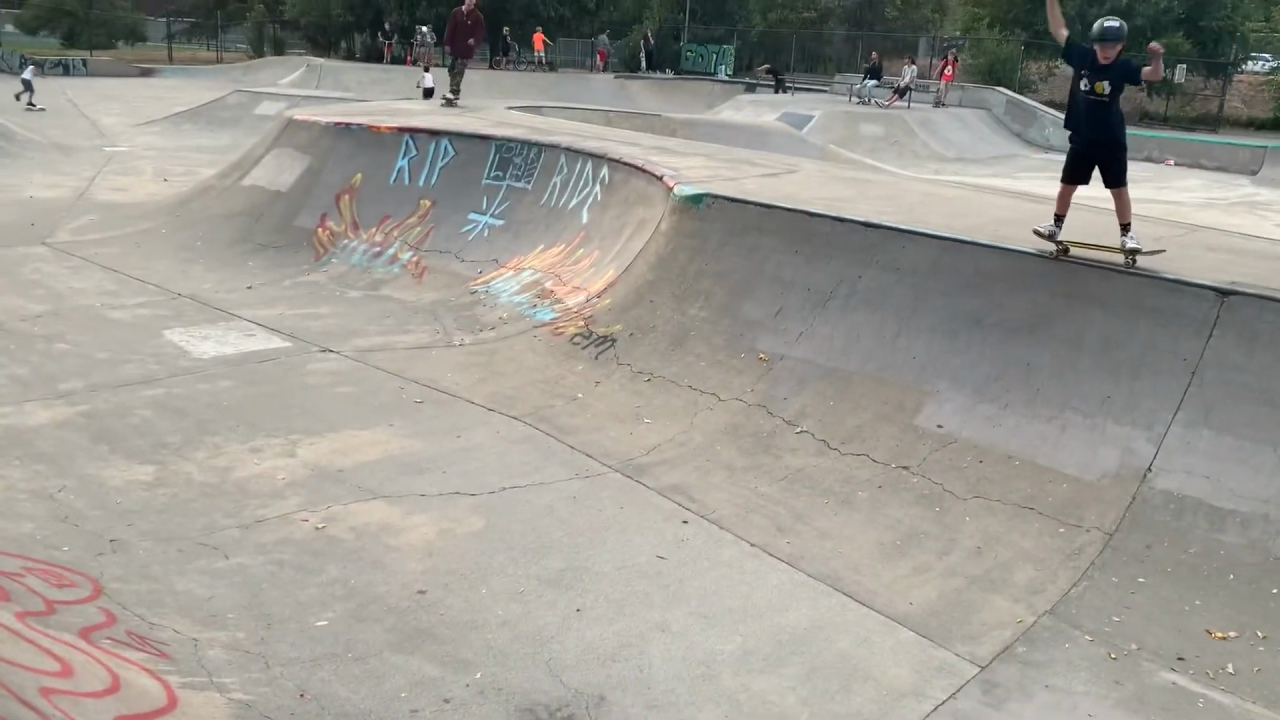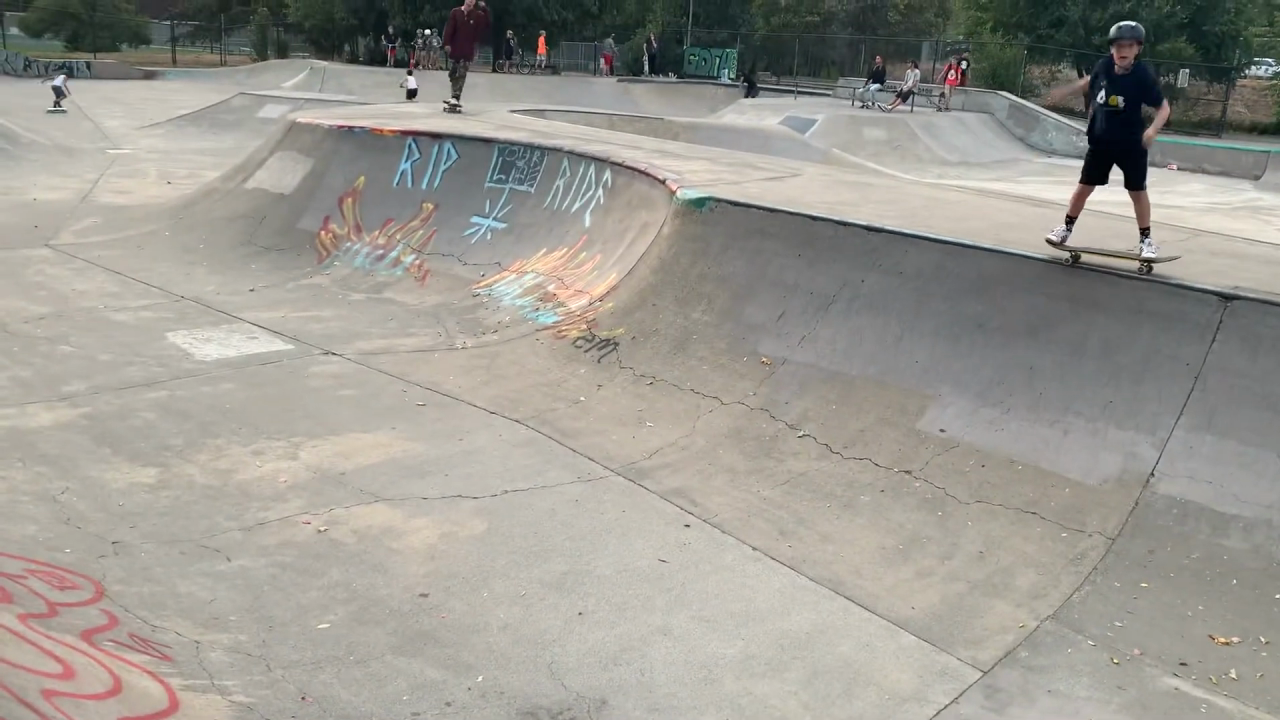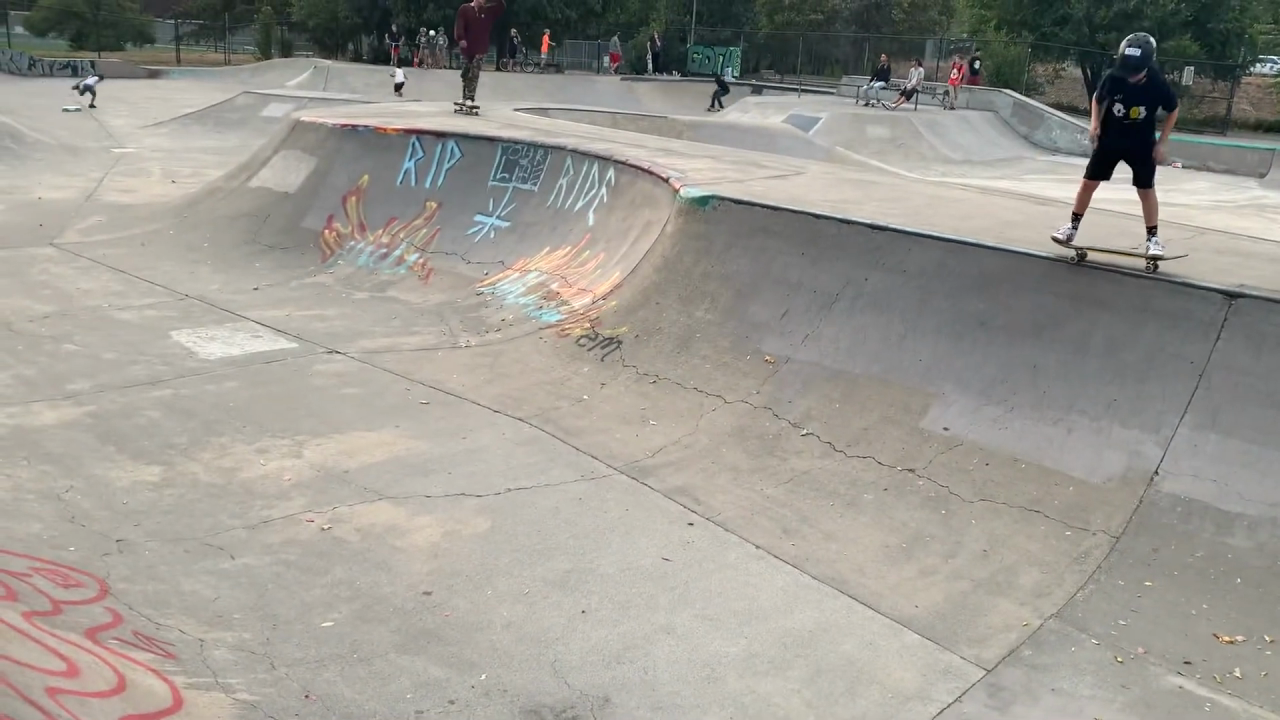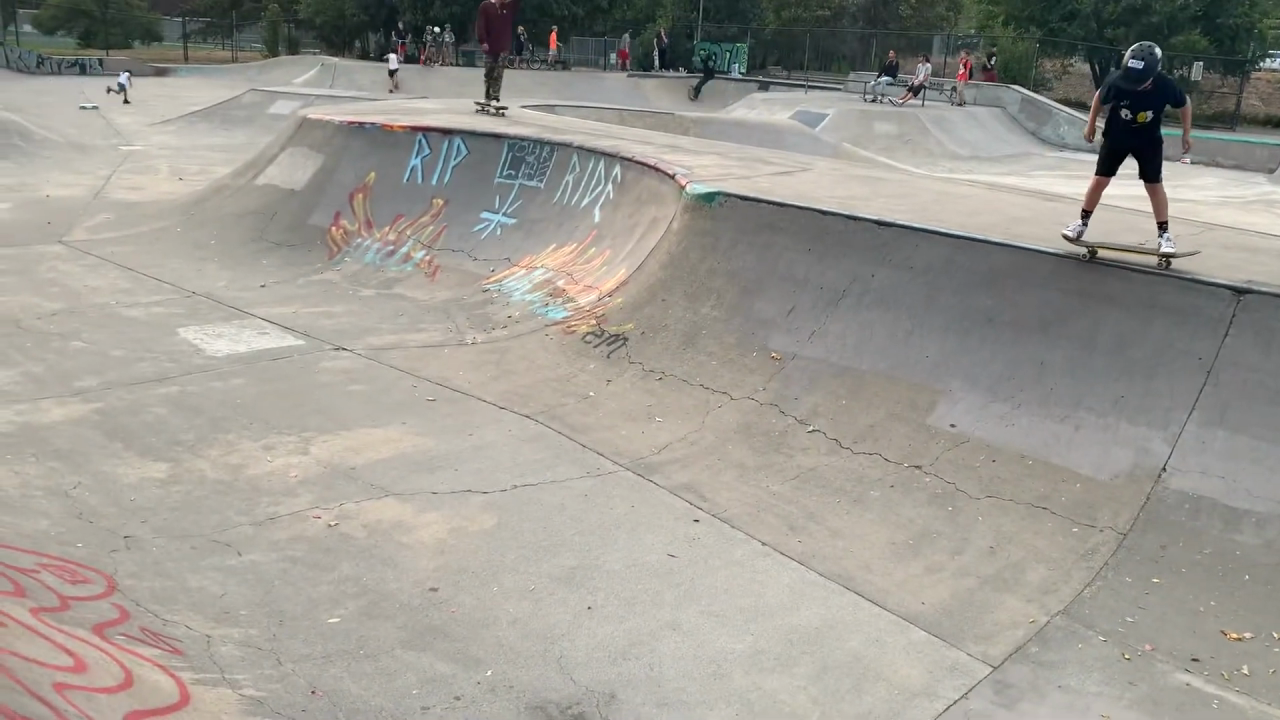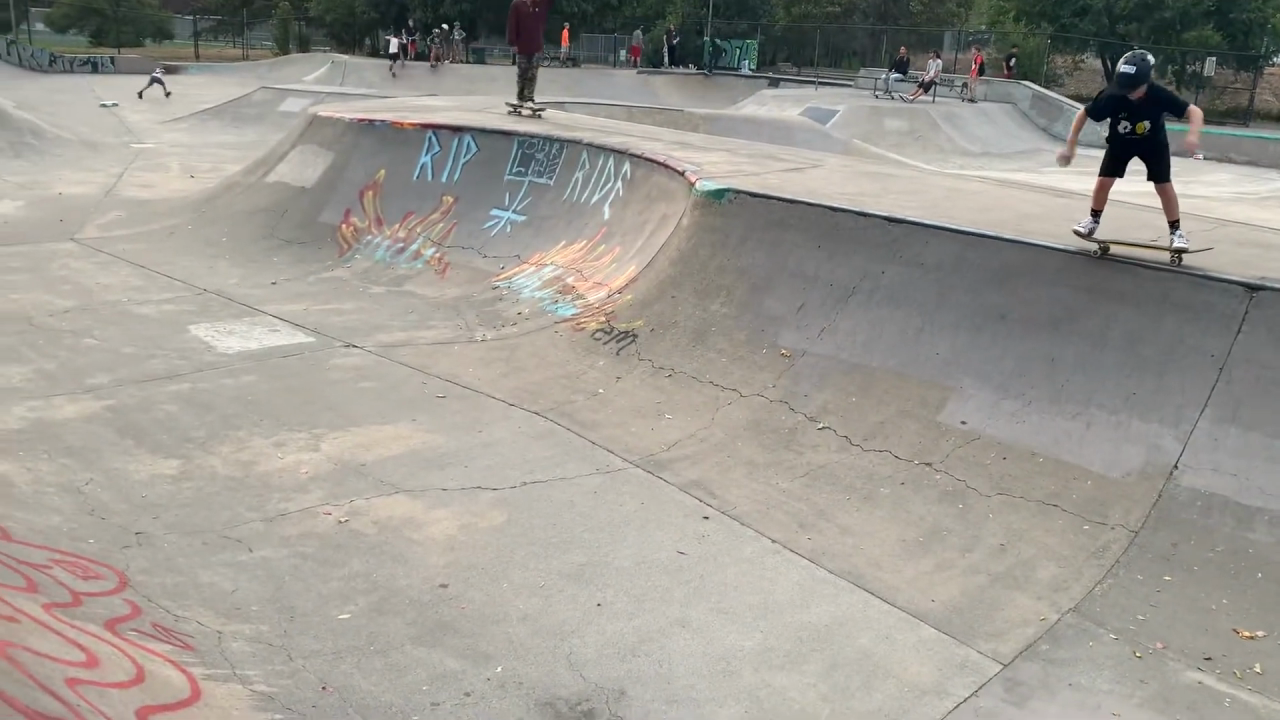
dt=0.3s
person 1, frame 1
left shoulder: (1124, 67)
right shoulder: (1081, 56)
left elbow: (1155, 75)
right elbow: (1058, 30)
left wrist: (1157, 58)
left hip: (1112, 140)
right hip: (1081, 139)
left knee: (1118, 189)
right knee: (1067, 186)
left ankle: (1126, 234)
right ankle: (1056, 226)
person 1, frame 2
left shoulder: (1143, 76)
right shoulder: (1103, 68)
left elbow: (1163, 107)
left wrist: (1153, 129)
right wrist: (1066, 90)
left hip: (1132, 143)
right hip: (1100, 140)
left knee: (1137, 192)
right knee: (1084, 187)
left ankle: (1145, 240)
right ankle: (1066, 229)
person 1, frame 3
left shoulder: (1158, 84)
right shoulder: (1112, 77)
left elbow: (1173, 111)
right elbow: (1098, 100)
left wrist: (1162, 142)
right wrist: (1095, 125)
left hip: (1142, 144)
right hip: (1109, 140)
left knee: (1146, 189)
right knee: (1088, 182)
left ankle: (1152, 238)
right ankle: (1073, 227)
person 1, frame 4
left shoulder: (1165, 86)
right shoulder: (1116, 81)
left elbow: (1184, 104)
right elbow: (1100, 97)
left wrist: (1186, 134)
right wrist: (1091, 124)
left hip: (1148, 140)
right hip: (1115, 136)
left knee: (1154, 185)
right knee: (1100, 180)
left ankle: (1164, 234)
right ankle: (1082, 223)
person 1, frame 5
left shoulder: (1159, 95)
right shoulder: (1112, 97)
left elbow: (1194, 111)
right elbow: (1083, 113)
left wrist: (1193, 135)
right wrist: (1070, 146)
left hip: (1153, 142)
right hip: (1119, 142)
left knee: (1163, 186)
right knee: (1104, 181)
left ankle: (1175, 232)
right ankle: (1093, 220)
